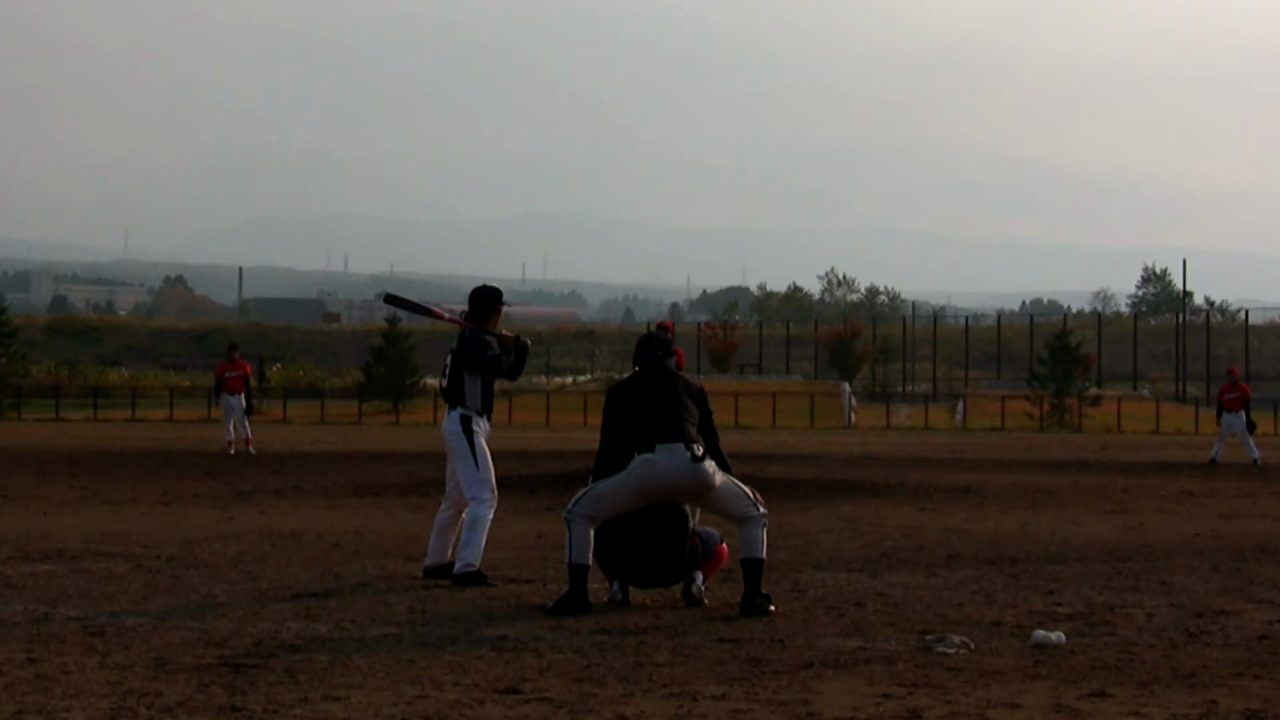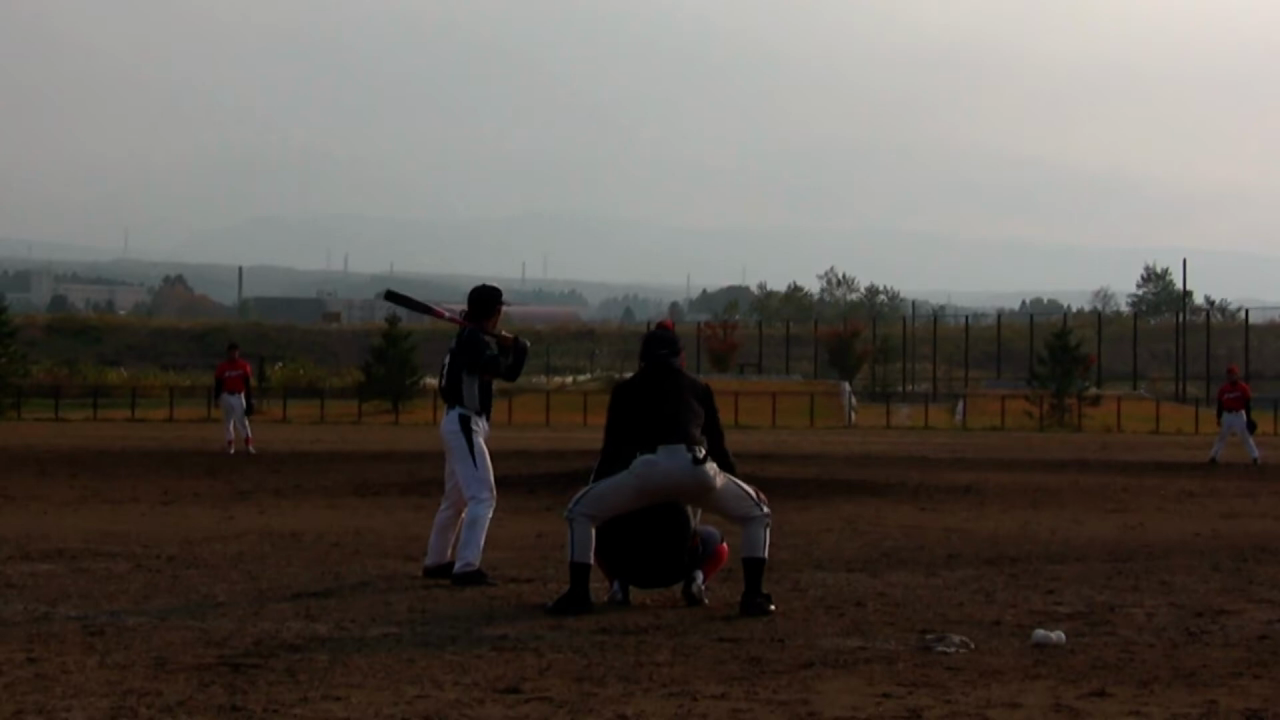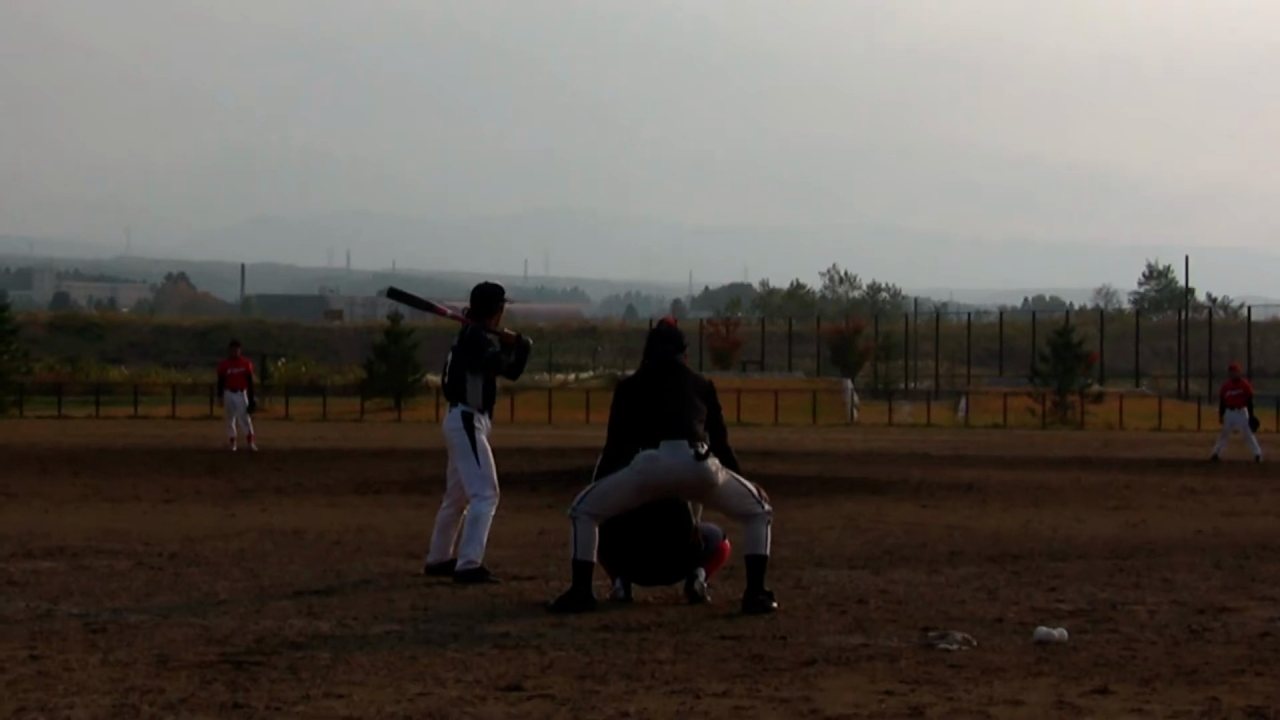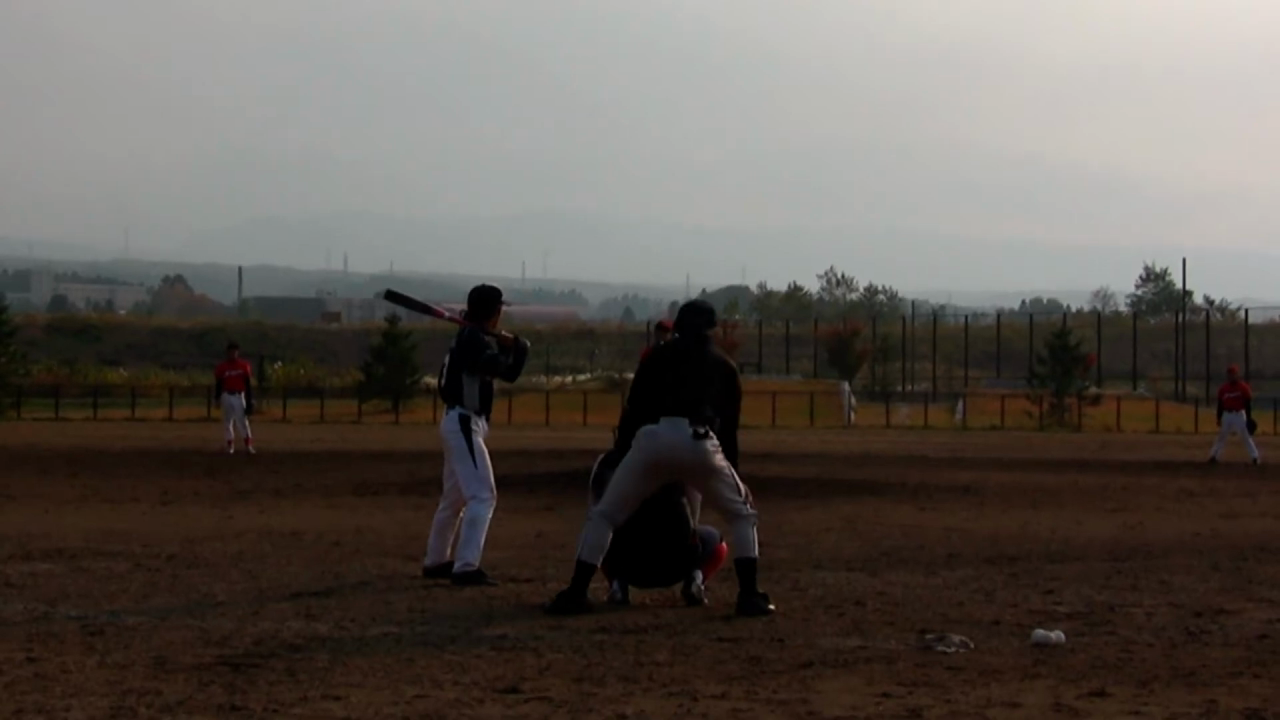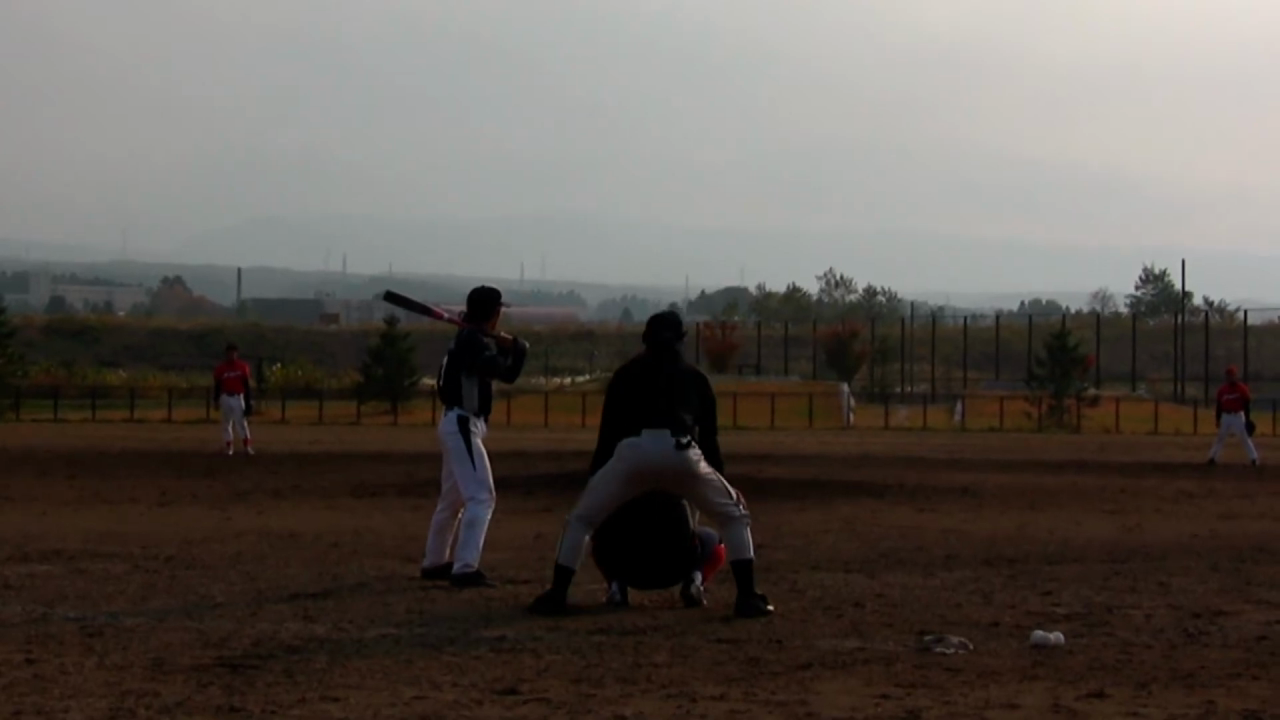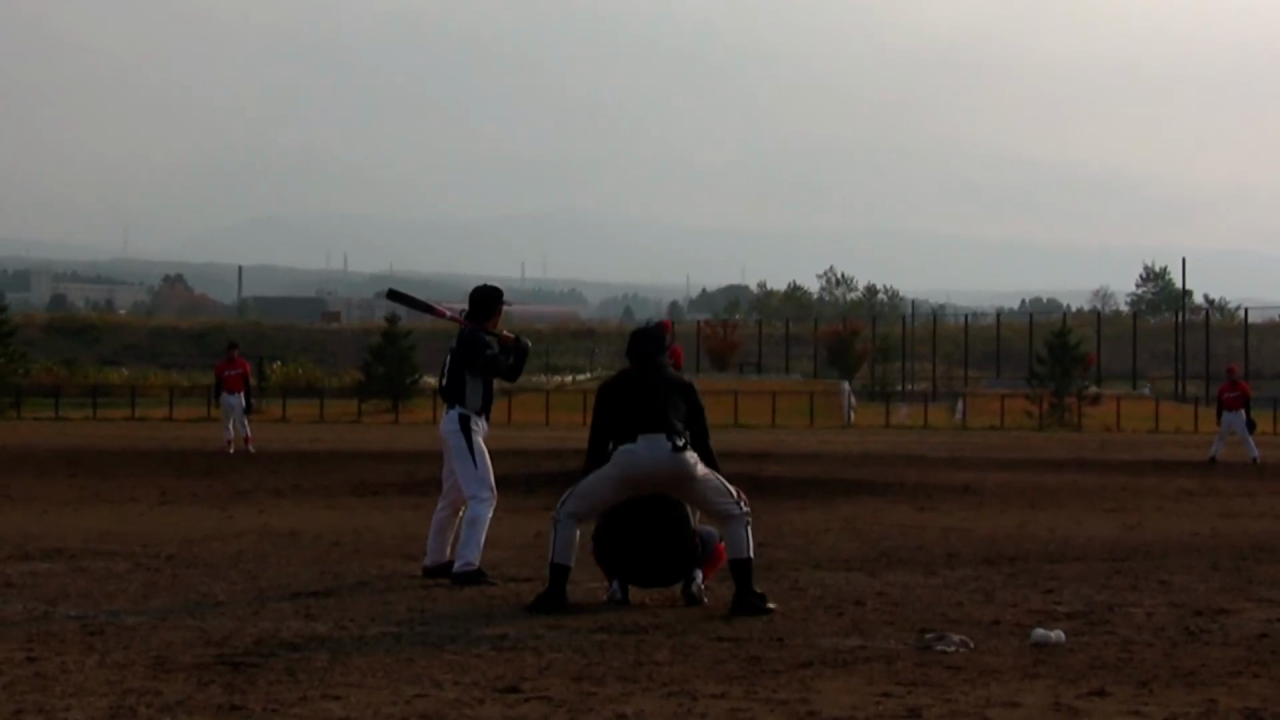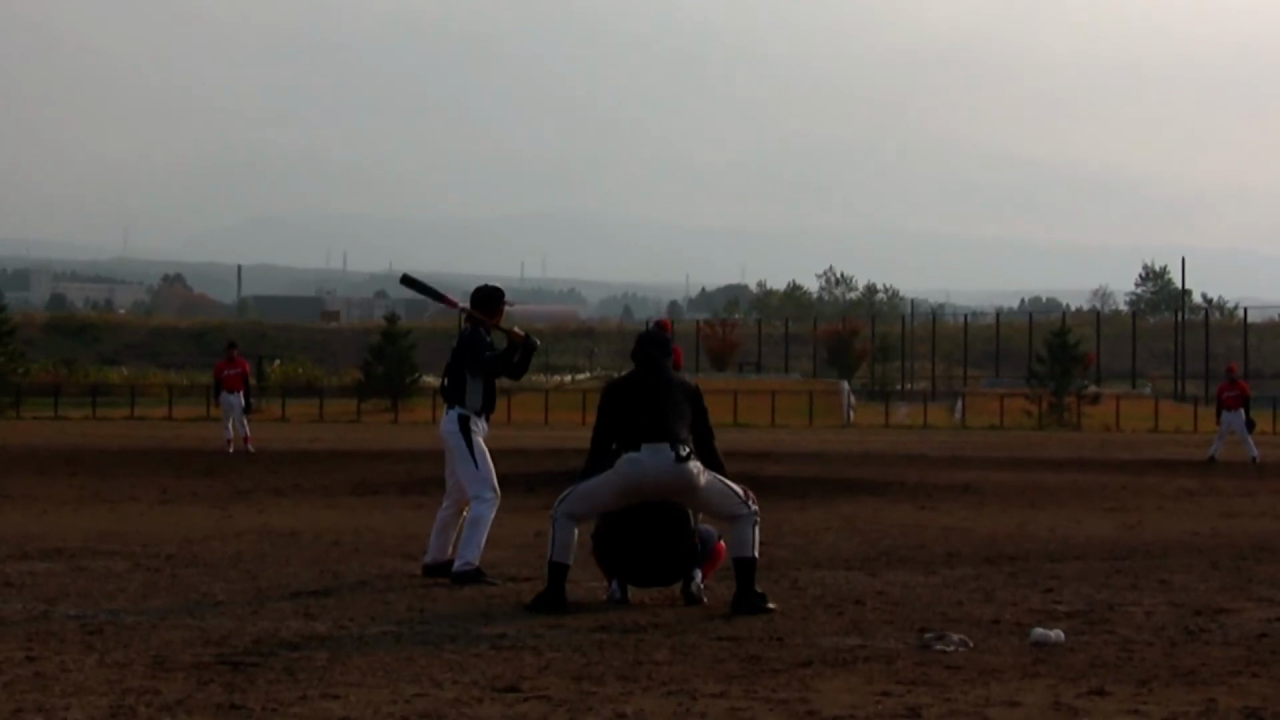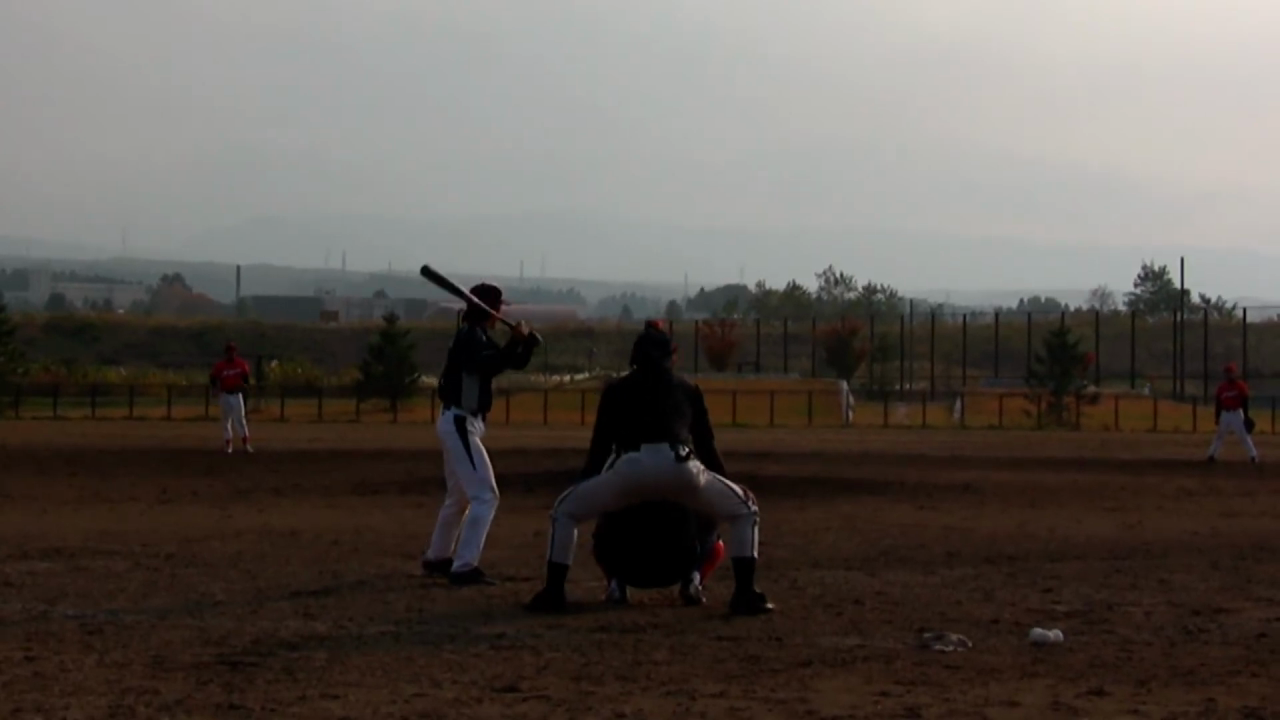
dt=0.5s
person 1, frame 1
left shoulder: (470, 338)
right shoulder: (474, 339)
left elbow: (511, 372)
right elbow: (500, 368)
left wrist: (516, 345)
right wrist: (509, 346)
left hip: (461, 423)
right hip: (466, 424)
left knee: (456, 498)
right knee: (483, 496)
left ankle: (436, 562)
right ankle: (466, 568)
person 1, frame 2
left shoulder: (469, 338)
right shoulder: (473, 339)
left elbow: (510, 373)
right elbow: (498, 368)
left wrist: (514, 347)
right wrist: (506, 347)
left hip: (462, 423)
right hip: (464, 423)
left knee: (456, 498)
right knee: (482, 496)
left ankle: (437, 561)
right ankle: (466, 568)
person 1, frame 3
left shoulder: (472, 336)
right shoulder: (475, 337)
left elbow: (511, 371)
right elbow: (502, 366)
left wrist: (516, 344)
right wrist: (512, 345)
left hip: (463, 420)
right hip: (467, 421)
left knee: (457, 495)
right knee: (485, 493)
left ankle: (439, 559)
right ankle: (468, 566)
person 1, frame 4
left shoulder: (469, 338)
right shoulder: (474, 339)
left elbow: (509, 373)
right elbow: (503, 370)
left wrist: (511, 346)
right wrist: (512, 346)
left hip: (461, 422)
right hip: (464, 424)
left knee: (454, 497)
right knee: (483, 496)
left ankle: (436, 561)
right ankle: (466, 567)
person 1, frame 5
left shoulder: (469, 339)
right shoulder: (472, 340)
left elbow: (507, 374)
right elbow: (499, 370)
left wrist: (512, 347)
right wrist: (509, 347)
left hip: (458, 423)
right hip: (462, 424)
left knee: (452, 499)
right knee: (481, 497)
left ankle: (434, 563)
right ankle: (465, 569)
person 1, frame 6
left shoulder: (472, 337)
right shoulder: (474, 338)
left elbow: (510, 373)
right elbow: (497, 368)
left wrist: (514, 345)
right wrist: (509, 346)
left hip: (460, 422)
right hip: (464, 423)
left knee: (453, 497)
right knee: (483, 495)
left ankle: (435, 561)
right ankle: (466, 567)
person 1, frame 7
left shoulder: (477, 338)
right shoulder: (474, 337)
left elbow: (515, 372)
right elbow: (494, 368)
left wrist: (525, 345)
right wrist: (514, 345)
left hip: (461, 422)
right hip: (463, 423)
left knee: (457, 497)
right knee: (486, 495)
left ankle: (436, 560)
right ankle: (465, 567)
person 1, frame 8
left shoulder: (479, 337)
right shoulder: (469, 336)
left elbow: (516, 363)
right elbow: (489, 367)
left wrist: (526, 341)
right wrist: (515, 341)
left hip: (460, 423)
right hip: (460, 423)
left knee: (460, 496)
right knee: (485, 496)
left ankle: (437, 557)
right ankle: (464, 568)
person 2, frame 1
left shoulder: (622, 391)
right shoulder: (691, 388)
left elbow: (609, 446)
right elbow: (711, 441)
left wrist: (595, 482)
right wrist: (729, 478)
left hip: (646, 468)
right hip: (694, 466)
left knee: (579, 513)
right knee: (753, 512)
left ankle: (577, 595)
right ankle: (753, 596)
person 2, frame 2
left shoulder: (627, 390)
right shoulder: (698, 388)
left elbow: (613, 446)
right elbow: (717, 442)
left wrist: (597, 483)
right wrist: (734, 480)
left hip: (647, 469)
right hip: (696, 468)
left knee: (580, 511)
right knee: (757, 513)
left ankle: (578, 595)
right ankle: (753, 597)
person 2, frame 3
left shoulder: (630, 386)
right shoulder: (701, 384)
left elbow: (616, 444)
right elbow: (719, 439)
left wrist: (601, 481)
right wrist: (736, 476)
left hip: (648, 465)
right hip: (698, 465)
left knee: (584, 510)
right knee: (757, 510)
left ankle: (581, 593)
right ankle: (755, 594)
person 2, frame 4
left shoulder: (656, 358)
right shoulder: (723, 365)
left elbow: (633, 411)
right elbow: (729, 424)
left wrist: (623, 452)
right wrist: (731, 469)
left hip: (651, 440)
right hip: (700, 443)
left knee: (604, 515)
right knee: (742, 514)
left ankle: (576, 593)
right ankle: (749, 596)
person 2, frame 5
left shoulder: (626, 373)
right shoulder: (695, 376)
left elbow: (608, 430)
right elbow: (708, 434)
left wrist: (594, 473)
right wrist: (719, 476)
left hip: (632, 452)
right hip: (681, 452)
left knee: (581, 518)
right knee: (734, 515)
left ankle: (556, 596)
right ankle: (747, 597)
person 2, frame 6
left shoulder: (612, 386)
right shoulder: (681, 385)
left elbow: (597, 443)
right elbow: (701, 440)
left wrist: (585, 487)
right wrist: (718, 480)
left hip: (628, 460)
right hip: (677, 458)
left knee: (568, 512)
right knee: (735, 511)
left ankle: (556, 594)
right ankle: (745, 595)
person 2, frame 7
left shoulder: (616, 389)
right shoulder: (687, 389)
left elbow: (600, 446)
right elbow: (706, 444)
left wrist: (584, 483)
right wrist: (724, 479)
left hip: (631, 468)
right hip: (680, 467)
left knee: (565, 510)
right knee: (744, 509)
left ankle: (554, 593)
right ankle: (746, 595)
person 2, frame 8
left shoulder: (616, 390)
right shoulder: (687, 389)
left elbow: (600, 448)
right elbow: (706, 445)
left wrist: (585, 486)
right wrist: (725, 486)
left hip: (631, 469)
right hip: (681, 468)
left knee: (565, 511)
right knee: (744, 509)
left ankle: (553, 593)
right ankle: (745, 595)
